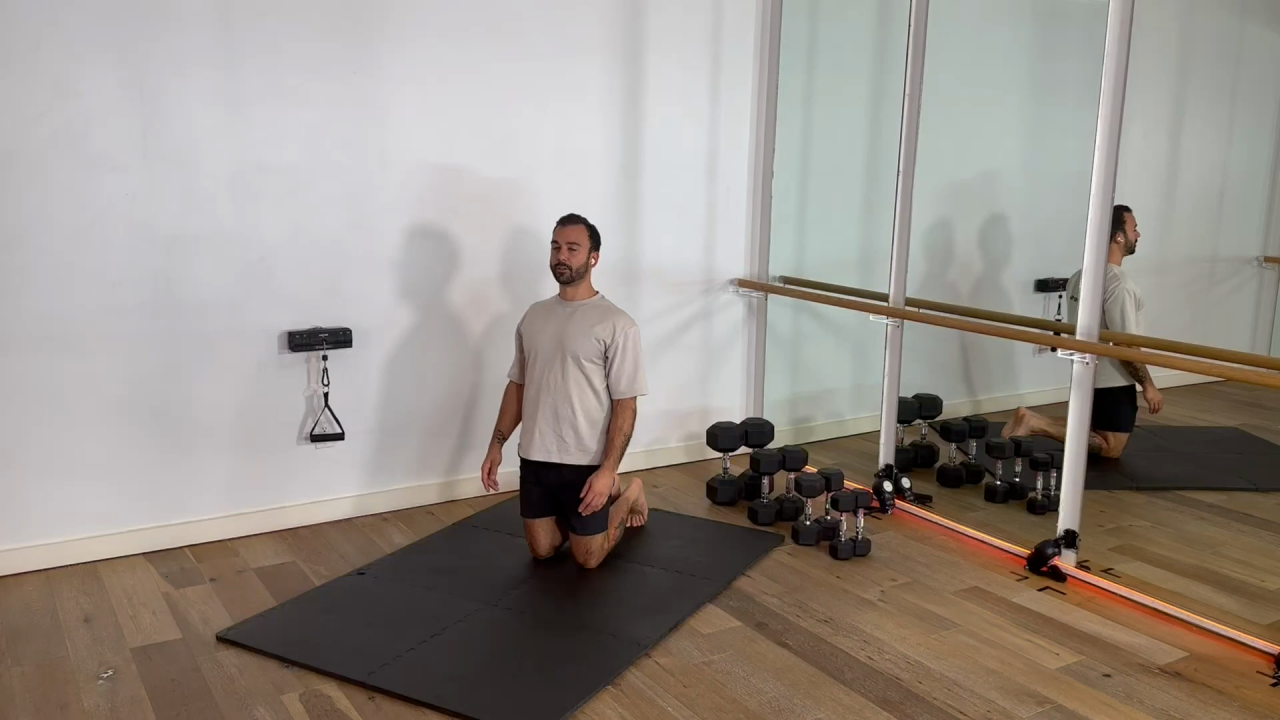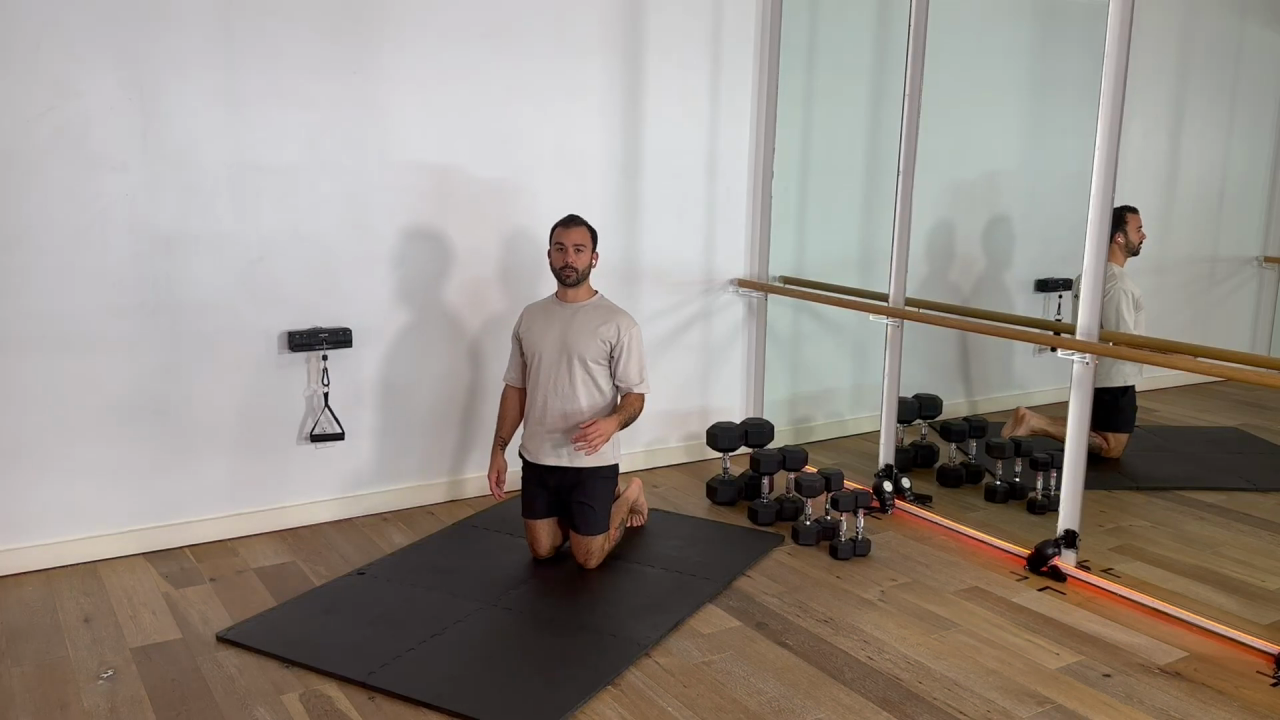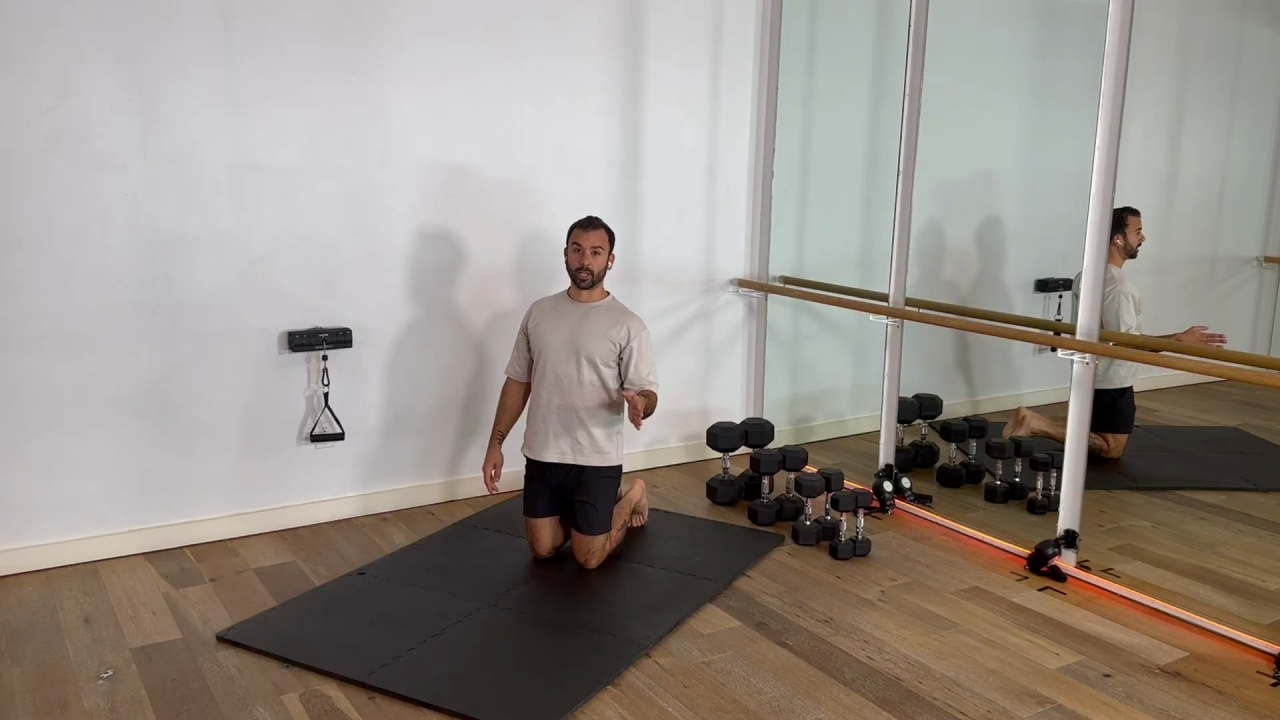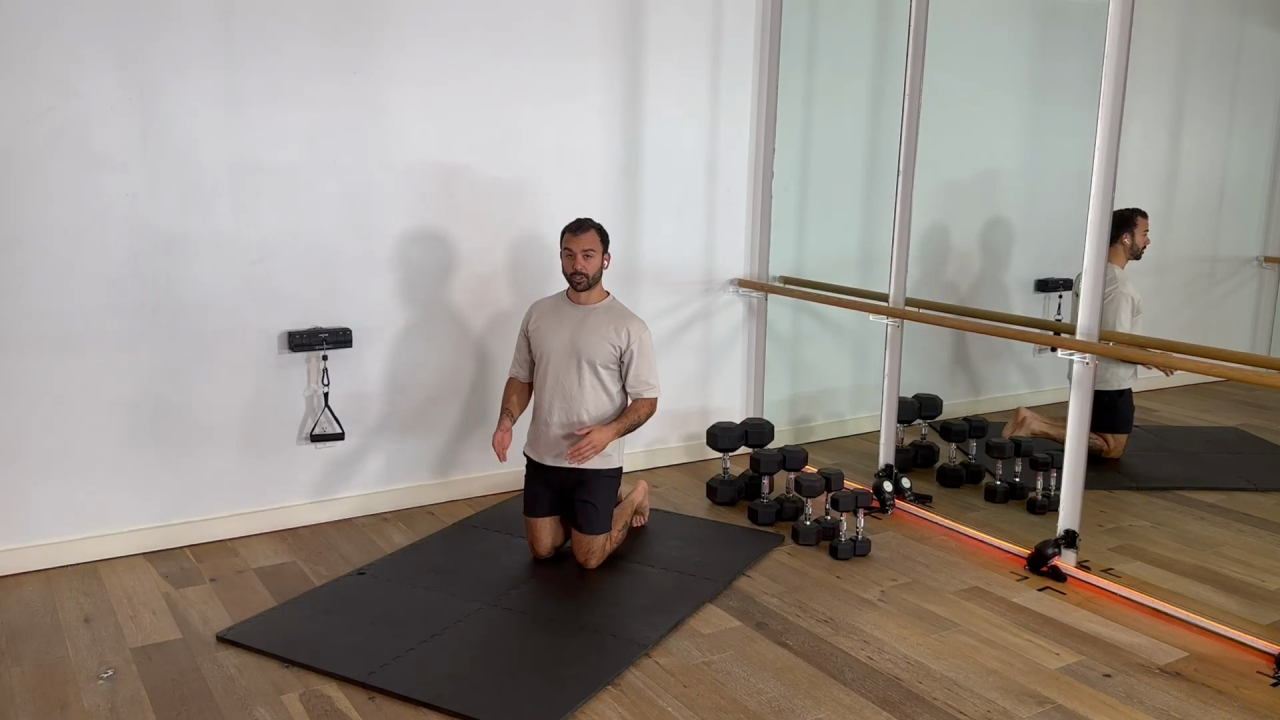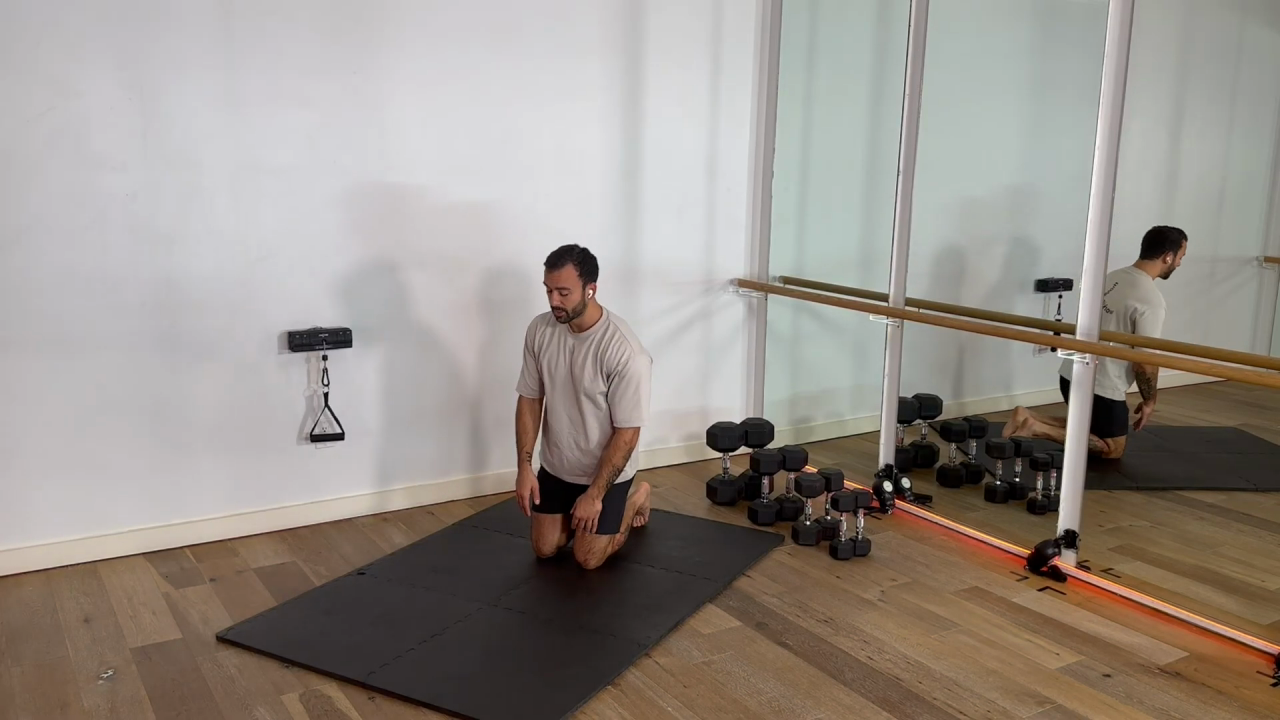
dt=1s
person 1, frame 1
left shoulder: (616, 324)
right shoulder: (534, 315)
left elbow: (625, 404)
right elbow: (517, 385)
left wrist: (608, 469)
right wrist: (496, 443)
left hip: (586, 462)
right hip: (535, 457)
left knee: (588, 558)
right knee: (542, 550)
left ankle: (629, 495)
person 1, frame 2
left shoulder: (618, 323)
right shoulder: (530, 316)
left elbow: (635, 394)
right elbow: (515, 389)
left wrist: (613, 422)
right wrist: (498, 450)
left hip: (590, 461)
right hip: (537, 458)
left knee: (588, 558)
right knee: (542, 550)
left ankle: (628, 496)
right ankle: (606, 499)
person 1, frame 3
left shoulder: (627, 325)
right shoulder: (539, 312)
left elbow: (647, 393)
right elbow: (518, 382)
left wrist: (640, 402)
right wrist: (495, 443)
left hip: (596, 460)
right hip: (542, 455)
left knee: (588, 558)
right knee: (542, 550)
left ankle: (632, 497)
right ankle: (606, 502)
person 1, frame 4
left shoulder: (628, 326)
right shoulder: (538, 313)
left elbow: (647, 400)
right elbow: (521, 378)
left wrist: (609, 432)
right wrist: (506, 419)
left hip: (596, 461)
right hip: (543, 455)
left knee: (588, 558)
right knee: (542, 549)
left ankle: (634, 497)
right ankle: (605, 504)
person 1, frame 5
left shoulder: (625, 352)
right shoulder: (539, 330)
left elbow: (627, 433)
right elbow: (529, 400)
left wrist: (595, 495)
right wrist: (524, 467)
left hip: (604, 471)
right hip: (555, 466)
left knee: (588, 559)
right knee: (545, 550)
left ankle: (636, 499)
right ankle: (578, 513)
person 2, frame 1
left shoulder: (1080, 276)
right shoulder: (1119, 284)
right wrist: (1148, 385)
right hip: (1113, 381)
left knee: (1098, 435)
right knee: (1110, 448)
left ankle: (1033, 421)
right ankle: (1037, 424)
person 2, frame 2
right shoulder: (1119, 283)
left hip: (1093, 374)
right hip: (1115, 380)
left knee: (1094, 433)
right knee: (1111, 448)
left ankle: (1033, 421)
right ankle: (1036, 424)
person 2, frame 3
right shoulder: (1117, 285)
right wrist: (1182, 339)
right hip: (1110, 381)
left knee: (1096, 435)
right knee: (1110, 449)
left ankle: (1035, 421)
right ankle: (1038, 424)
person 2, frame 4
right shoulder: (1118, 286)
right hip: (1109, 382)
left knee: (1096, 434)
right knee: (1111, 449)
left ankle: (1033, 421)
right ankle: (1036, 426)
person 2, frame 5
left shoulder: (1113, 278)
right shoulder: (1150, 299)
right elbow: (1145, 361)
right wrist: (1148, 401)
left hip: (1073, 373)
right hip: (1101, 386)
left knee: (1094, 432)
right knee: (1112, 449)
left ankle: (1031, 419)
right ankle: (1036, 428)
